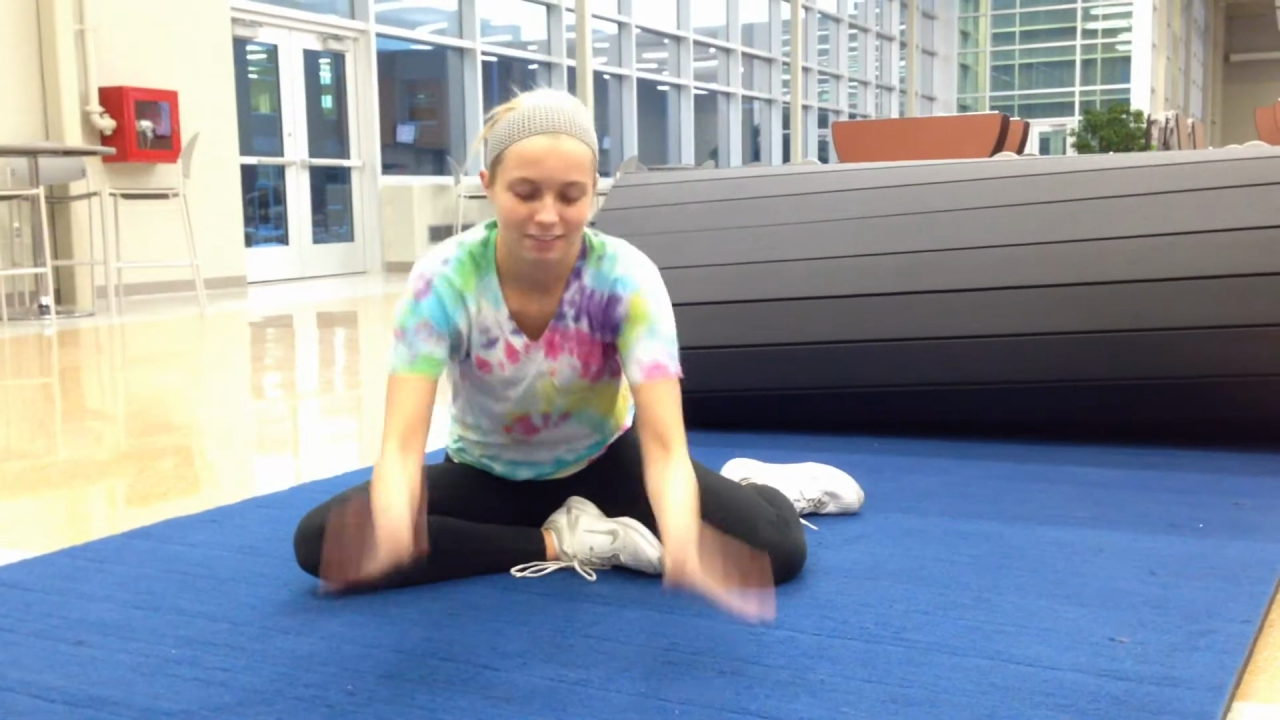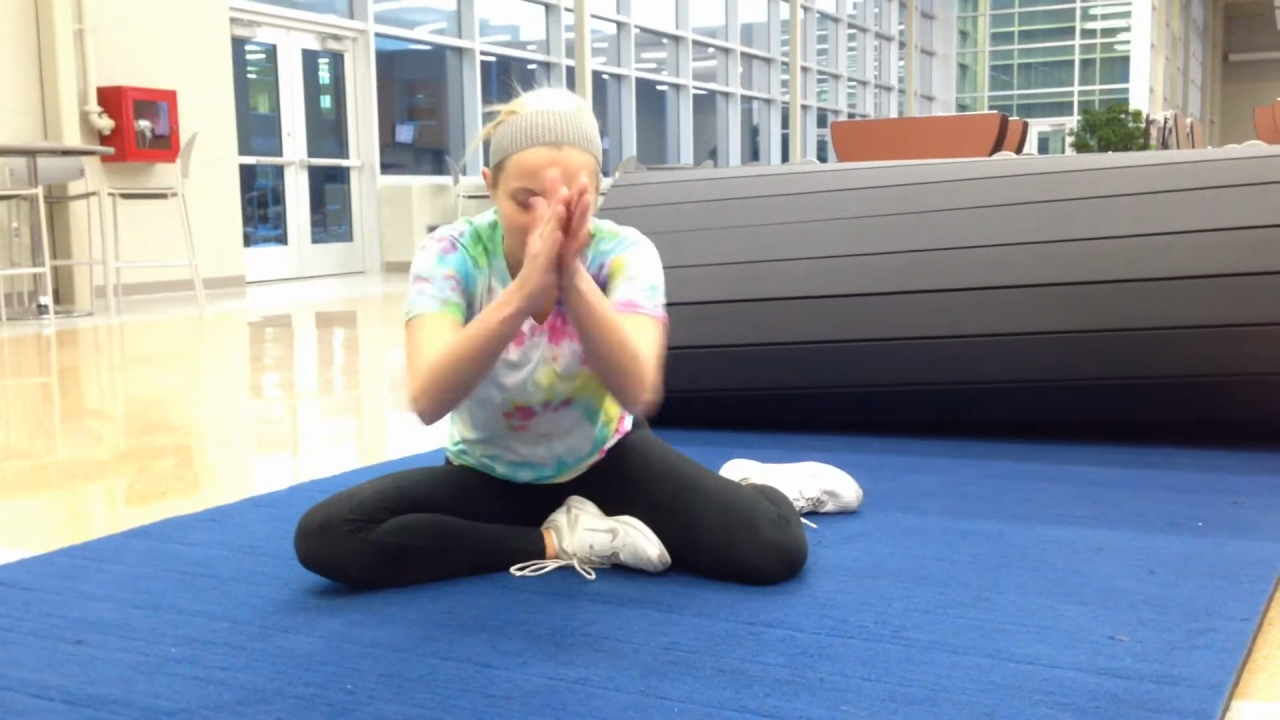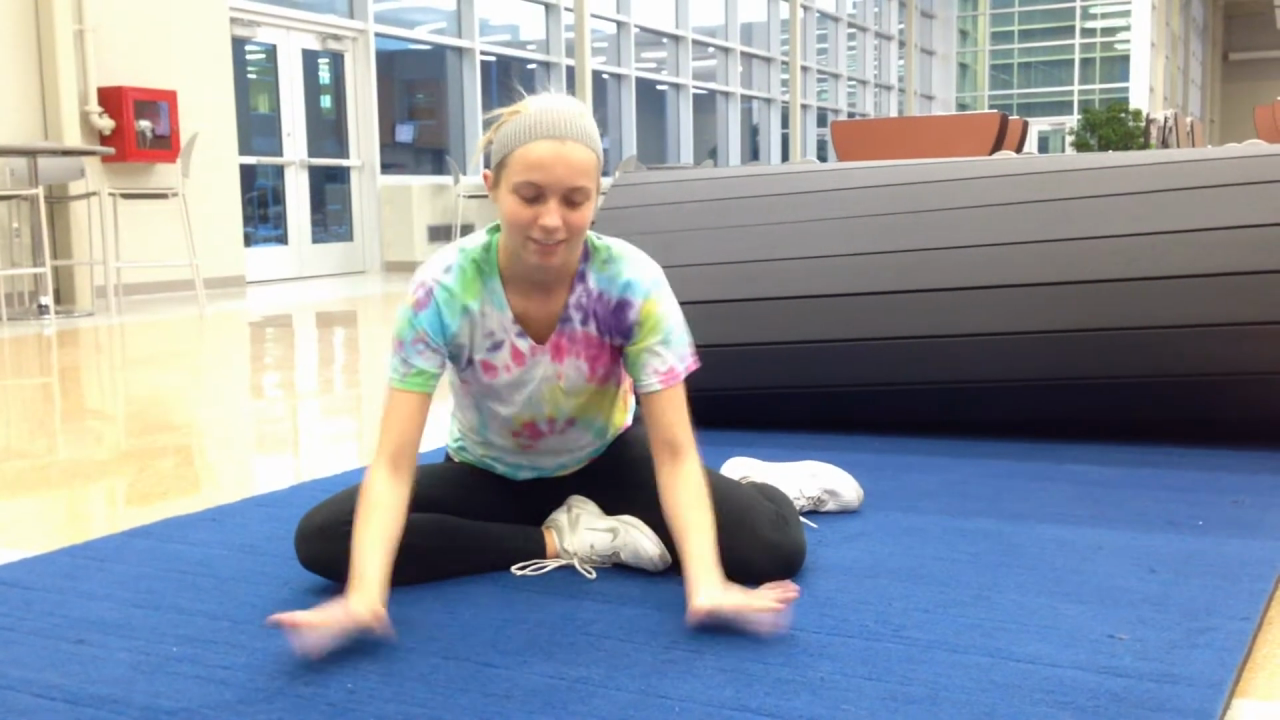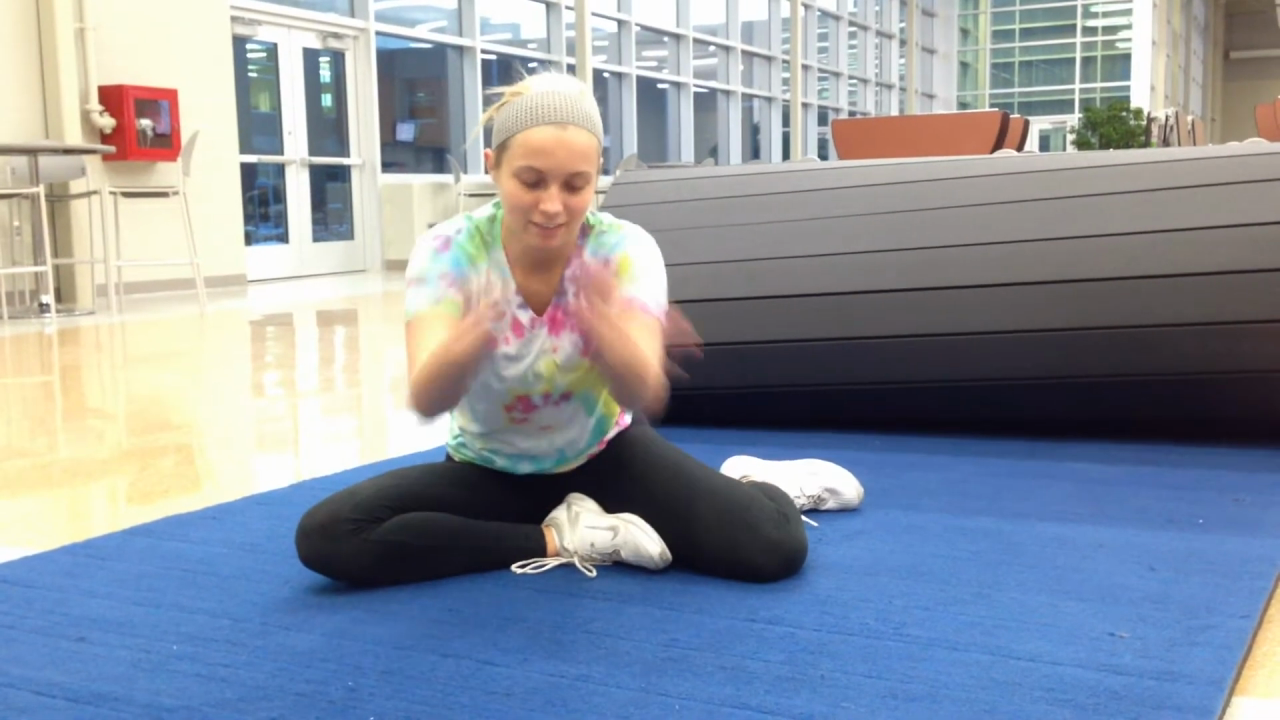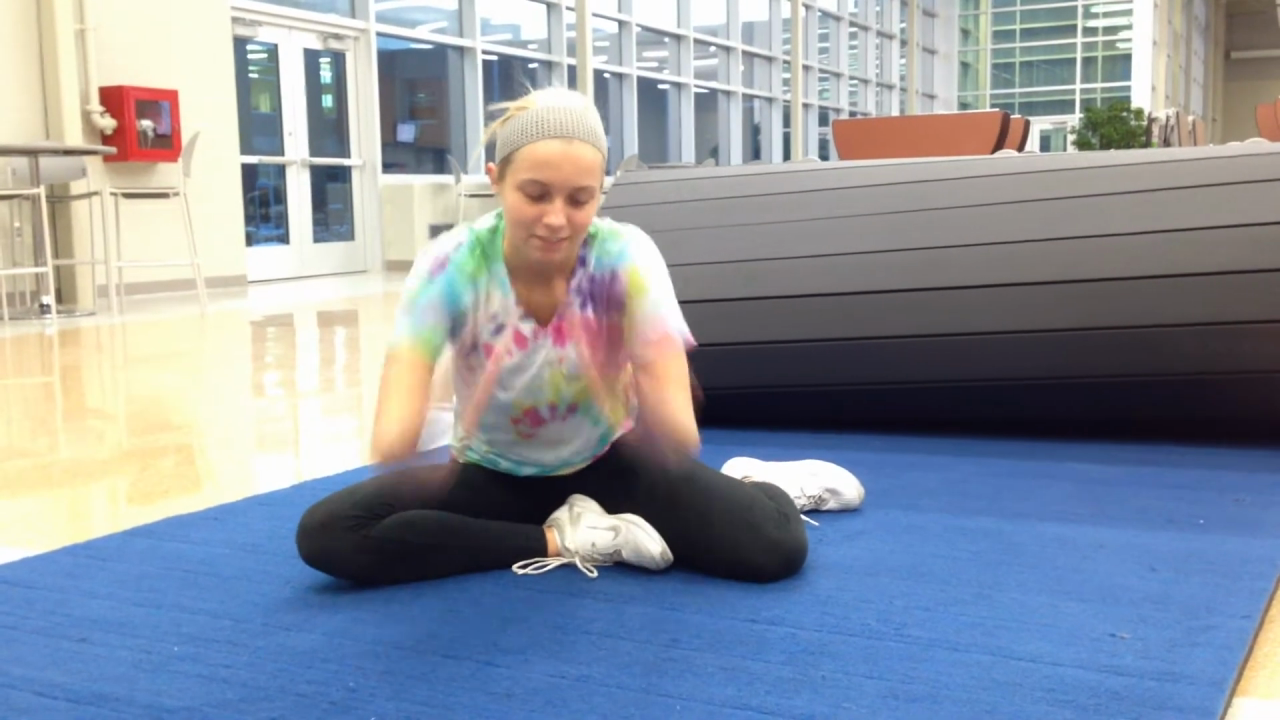
dt=0.2s
person 1, frame 1
left shoulder: (626, 277)
right shoulder: (443, 279)
left elbow: (665, 445)
right elbow: (401, 445)
left wrist: (684, 545)
right wrist: (392, 527)
left hip: (602, 463)
right hip: (486, 478)
left knee: (776, 549)
right knee: (320, 541)
right ankle: (565, 544)
person 1, frame 2
left shoulder: (626, 255)
right shoulder: (450, 257)
left elbow: (641, 390)
right elbow: (426, 399)
left wrist: (575, 276)
right wrist: (525, 287)
left hip: (604, 464)
right hip: (488, 478)
left knee: (776, 545)
right knee: (324, 539)
right ankle: (562, 541)
person 1, frame 3
left shoulder: (630, 281)
right shoulder: (443, 288)
left elbow: (675, 449)
right elbow: (393, 462)
left wrist: (706, 582)
right wrist: (364, 597)
left hip: (604, 463)
right hip: (487, 476)
left knee: (771, 545)
right knee: (319, 539)
right ankle: (563, 544)
person 1, frame 4
left shoulder: (624, 247)
right shoulder: (447, 251)
left elbow: (647, 395)
right elbow: (423, 397)
left wrist: (604, 325)
right wrist: (479, 325)
left hip: (606, 456)
right hip: (487, 470)
left knee: (776, 544)
right knee: (325, 537)
right ankle: (564, 538)
person 1, frame 5
left shoulder: (630, 261)
right shoulder: (450, 266)
left elbow: (677, 435)
right elbow: (392, 428)
left wrist: (635, 412)
left hip: (609, 464)
right hip: (494, 475)
left knee: (773, 534)
right knee: (327, 533)
left ankle: (745, 485)
right ankle: (564, 537)
